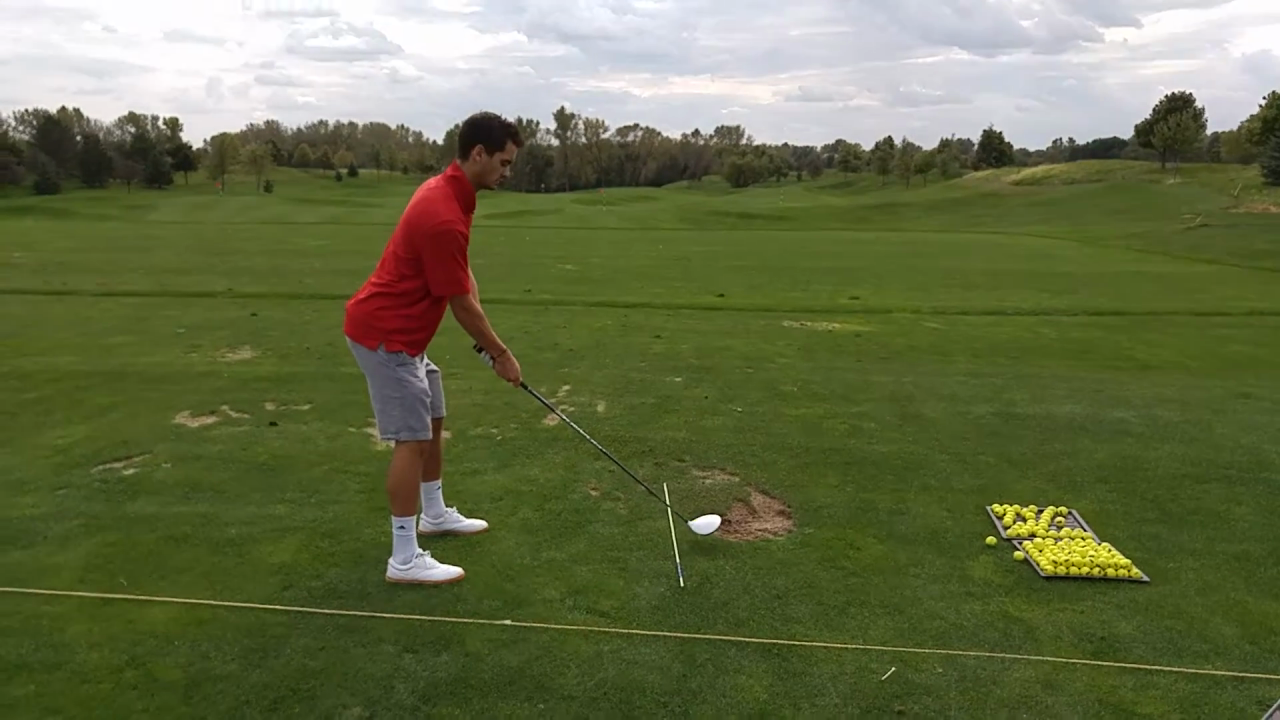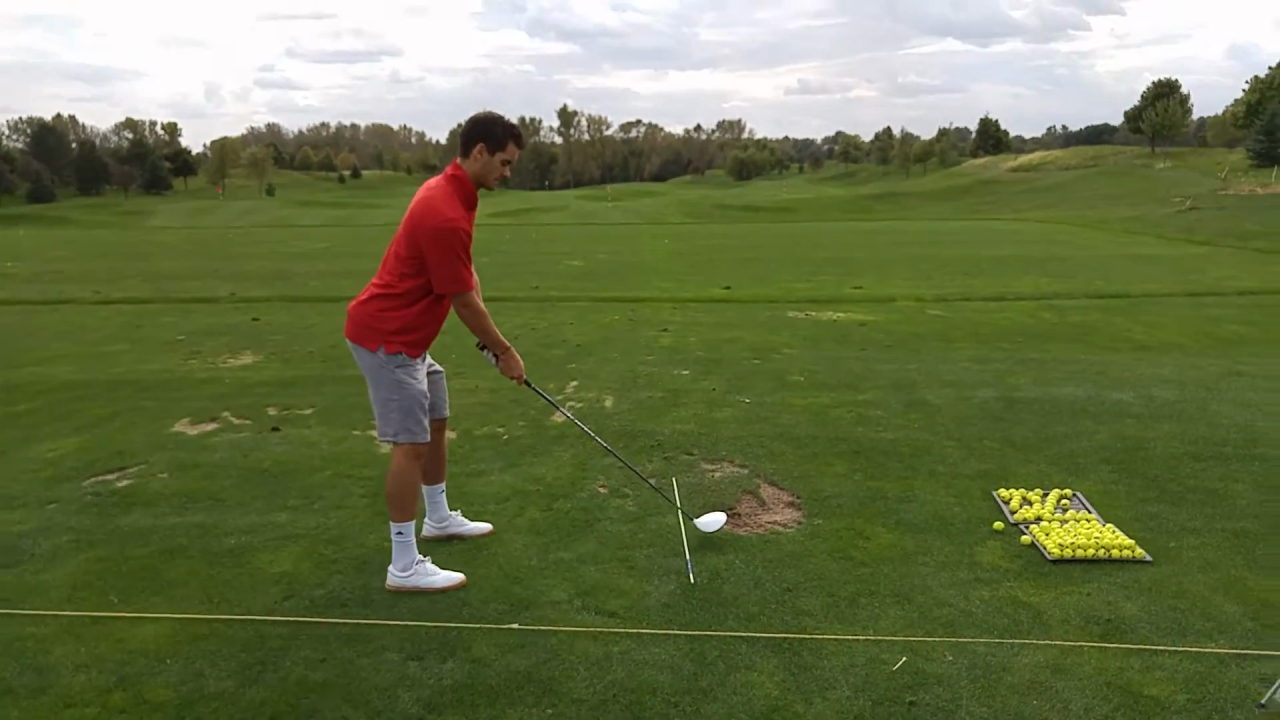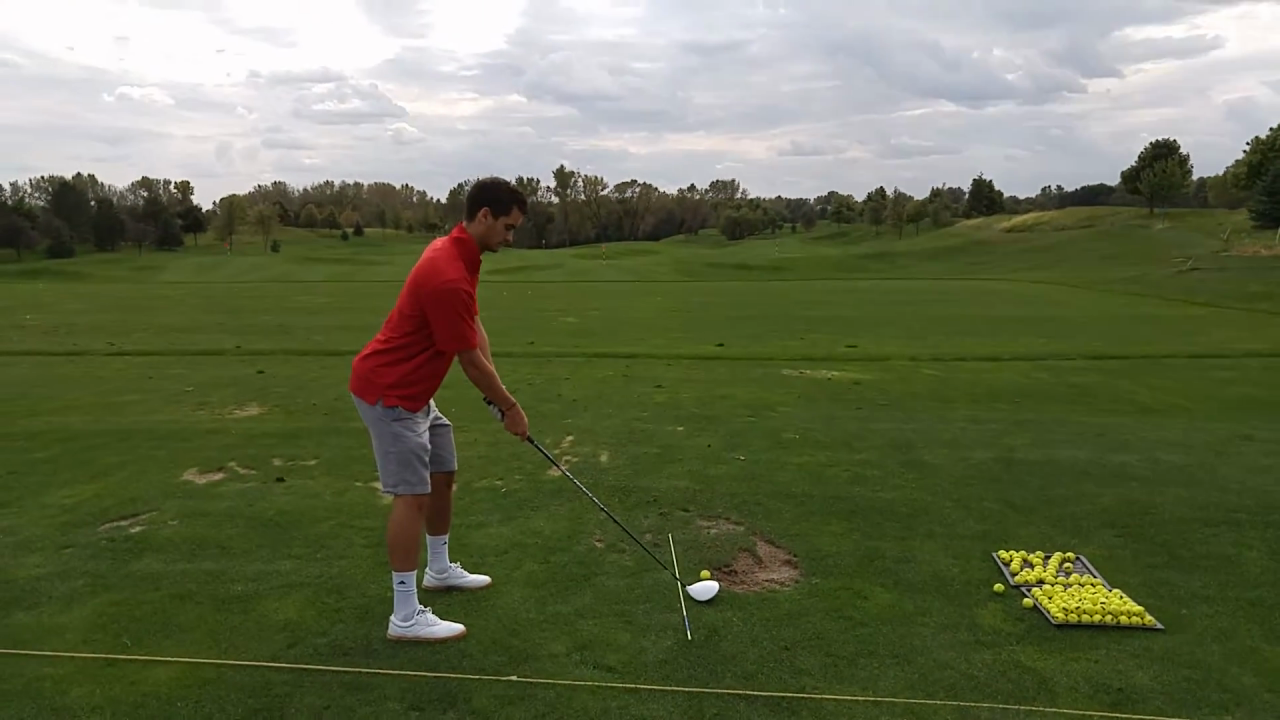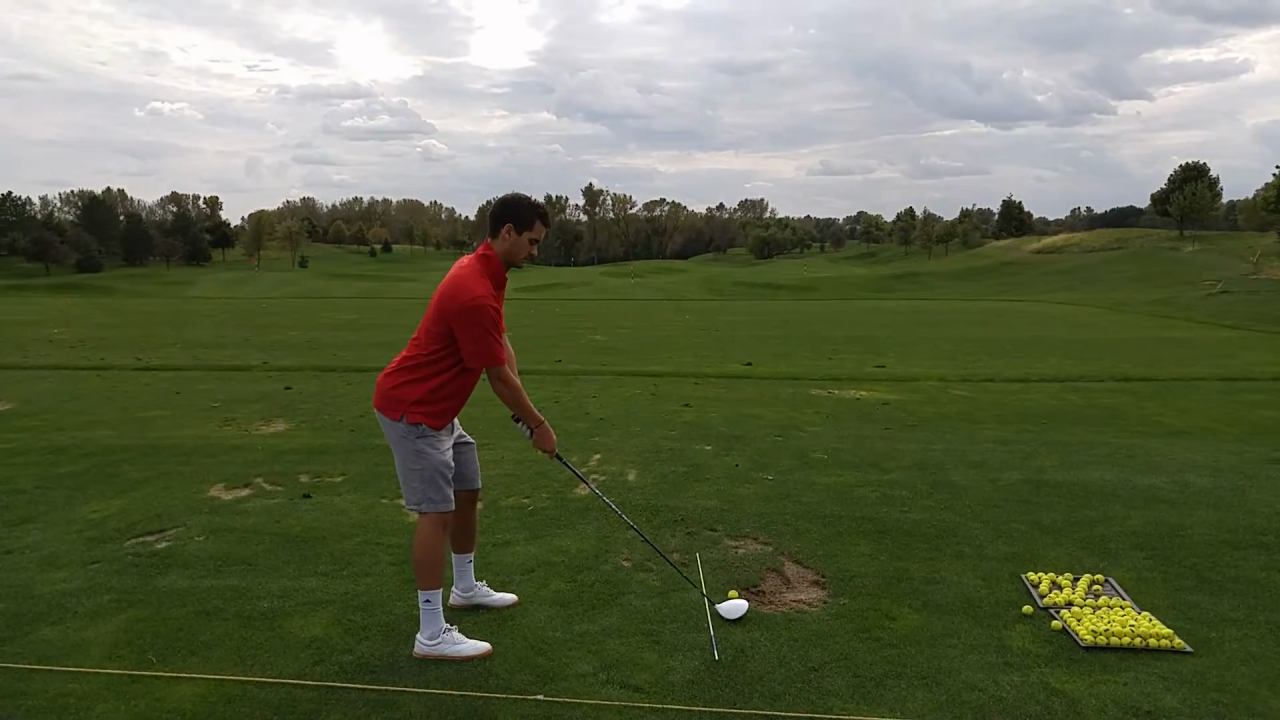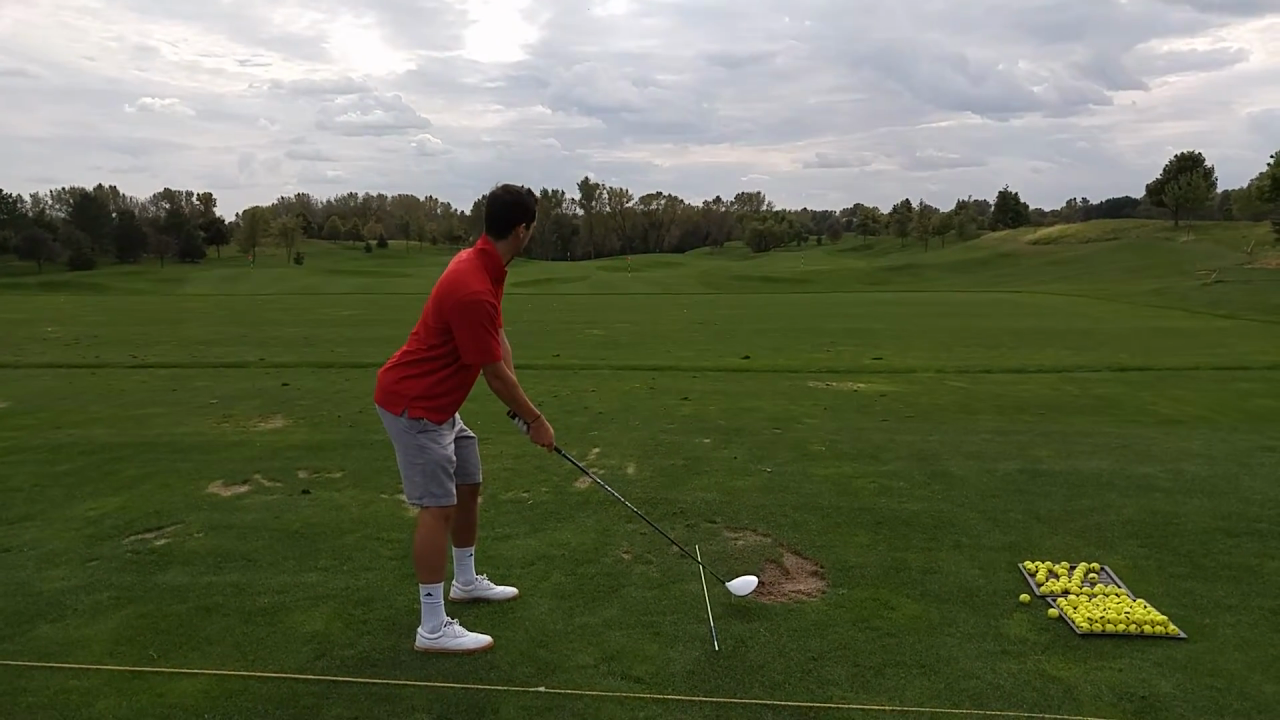
dt=1s
person 1, frame 1
left shoulder: (448, 190)
right shoulder: (443, 217)
left elbow: (463, 274)
right elbow: (460, 304)
left wrist: (486, 337)
right wrist: (500, 354)
left hip: (399, 329)
right hip: (385, 335)
left knee: (432, 423)
right knee: (412, 439)
left ankle: (434, 514)
right ankle: (404, 559)
person 1, frame 2
left shoulder: (448, 188)
right shoulder: (446, 215)
left elbow: (466, 276)
right elbow: (463, 301)
left wrist: (490, 338)
right wrist: (505, 351)
left hip: (402, 332)
right hip: (386, 337)
left knee: (434, 425)
right knee: (410, 442)
left ankle: (439, 517)
right ankle: (403, 566)
person 1, frame 3
left shoulder: (457, 251)
right shoulder: (448, 277)
left elbow: (474, 328)
right elbow: (470, 360)
left wrist: (497, 389)
right wrist: (510, 408)
left hip: (410, 388)
right hip: (388, 392)
left knee: (441, 475)
right knee: (411, 495)
left ankle: (440, 568)
right ankle: (405, 616)
person 1, frame 4
left shoulder: (486, 271)
right shoulder: (474, 293)
left elbow: (502, 345)
right elbow: (499, 376)
left wrist: (524, 408)
right wrist: (538, 425)
left hip: (436, 406)
right hip: (412, 410)
left knee: (466, 494)
right knee: (436, 512)
left ankle: (465, 587)
right ankle: (431, 635)
person 1, frame 5
left shoulder: (483, 264)
right shoulder: (473, 290)
left elbow: (498, 340)
right elbow: (495, 373)
left wrist: (522, 407)
right wrist: (535, 421)
left hip: (436, 401)
right hip: (413, 404)
left knee: (468, 488)
right knee: (437, 507)
left ankle: (467, 581)
right ankle: (433, 629)
